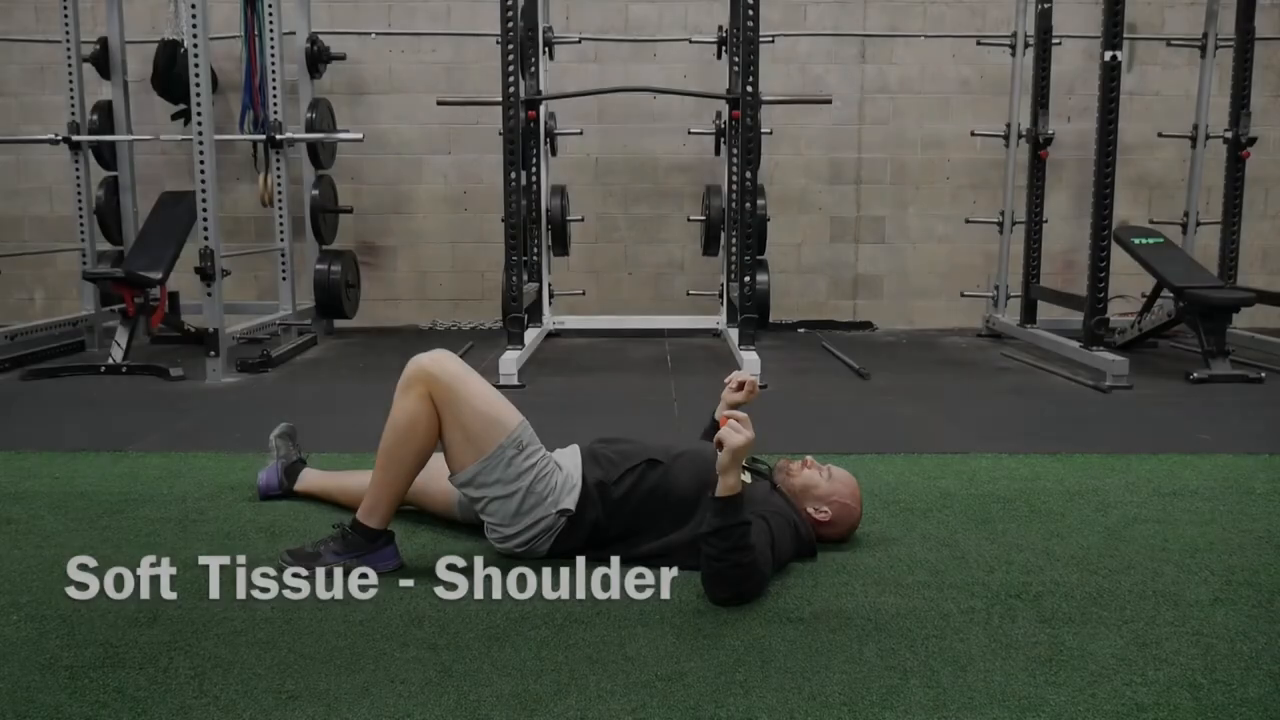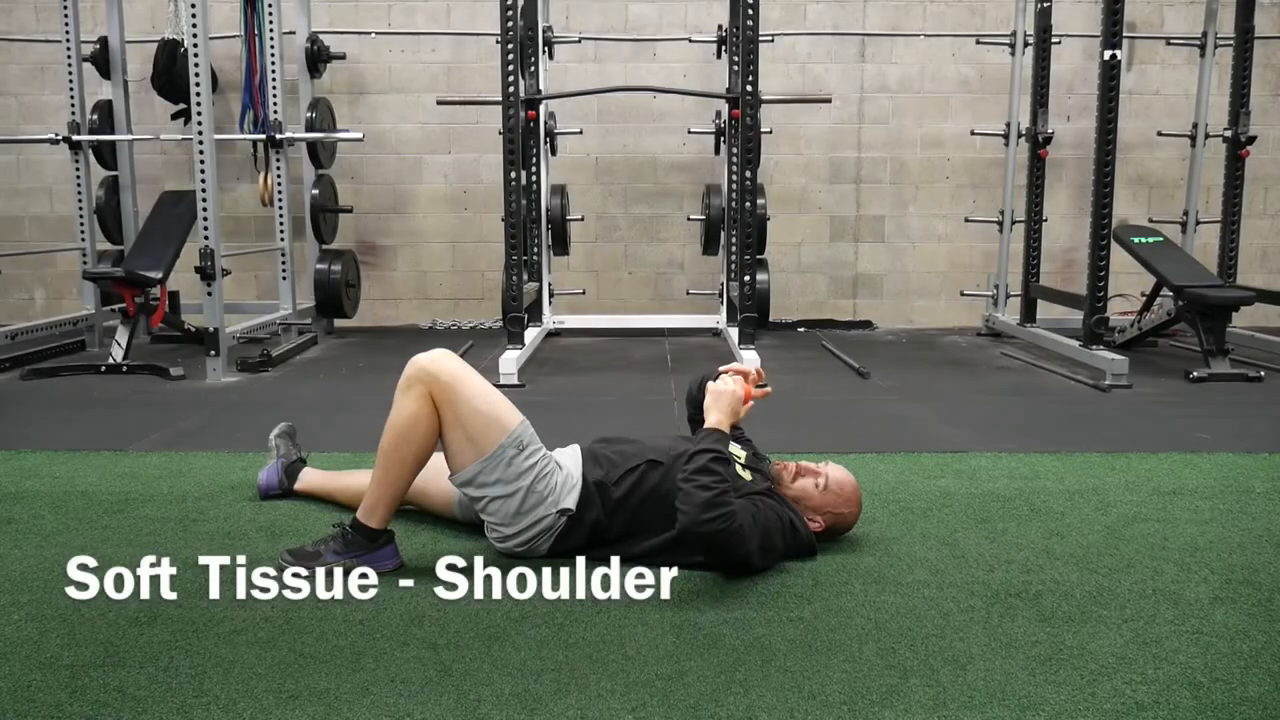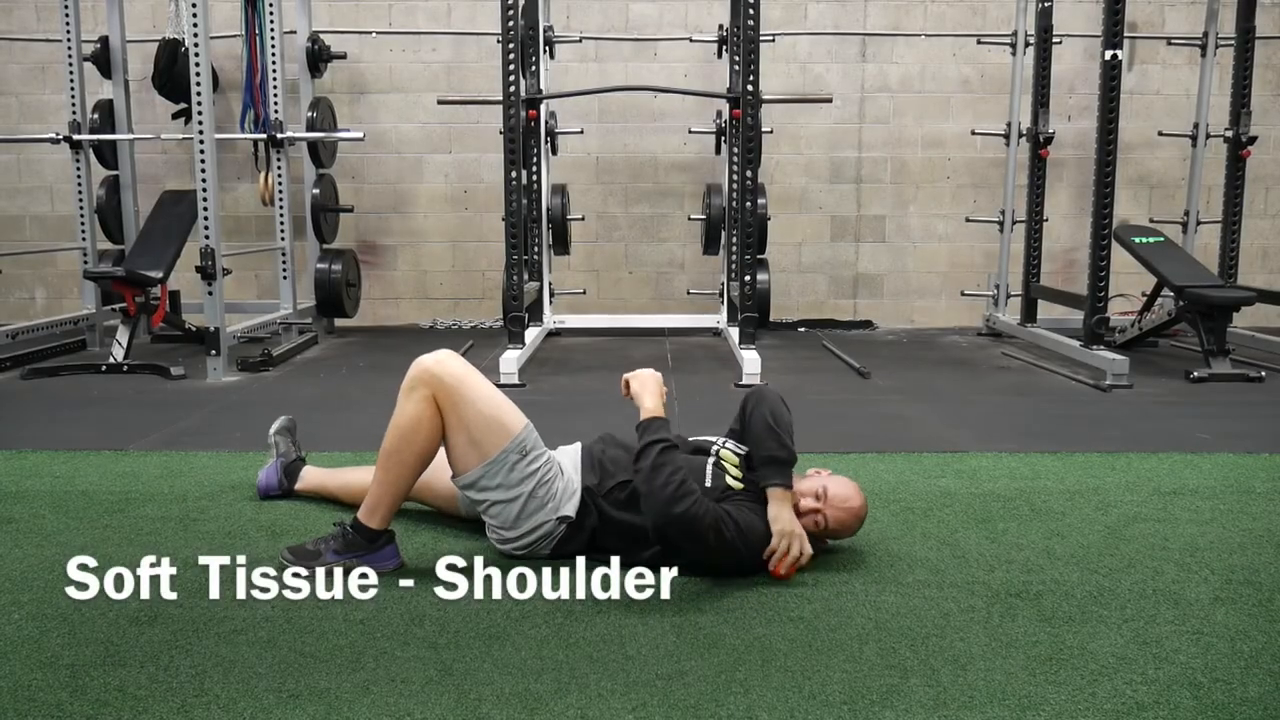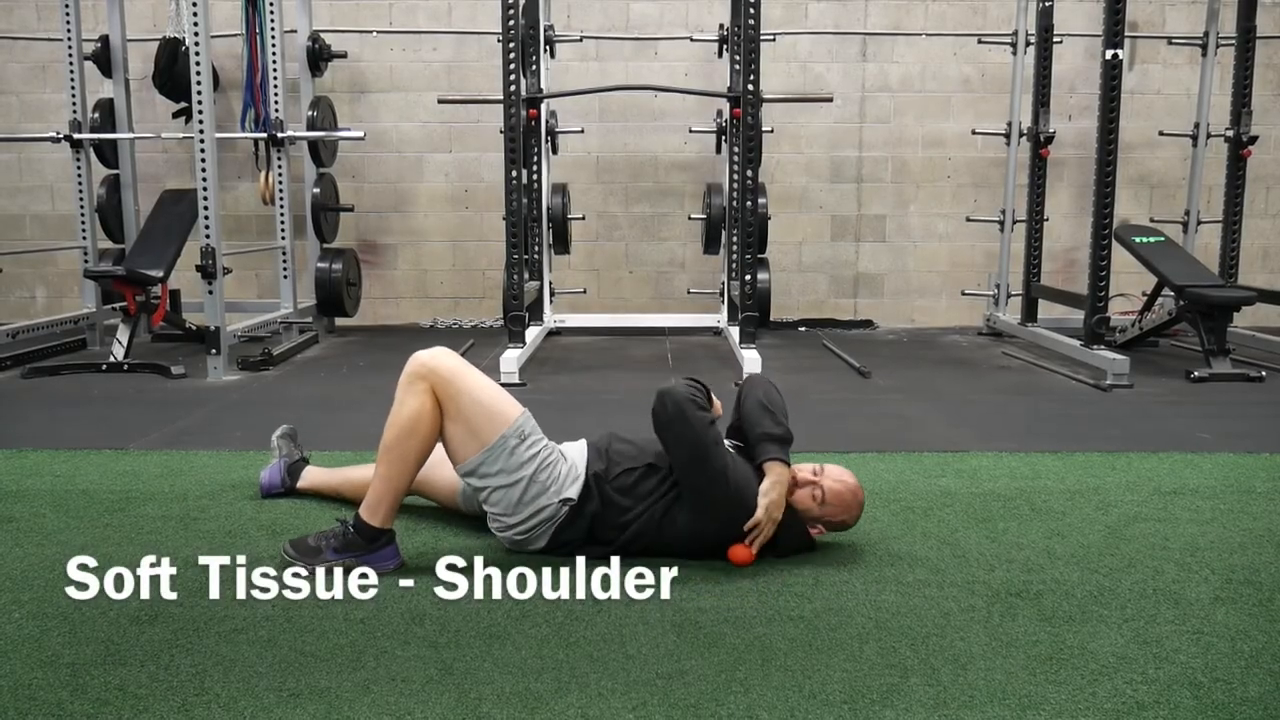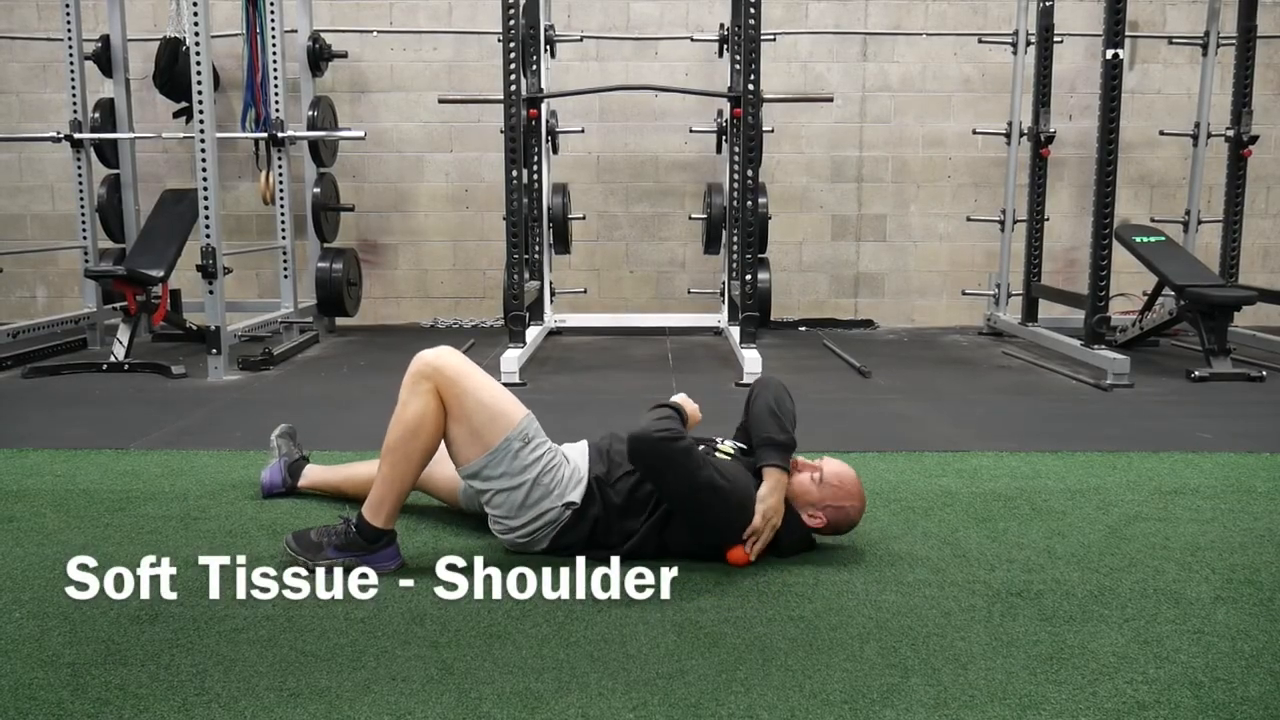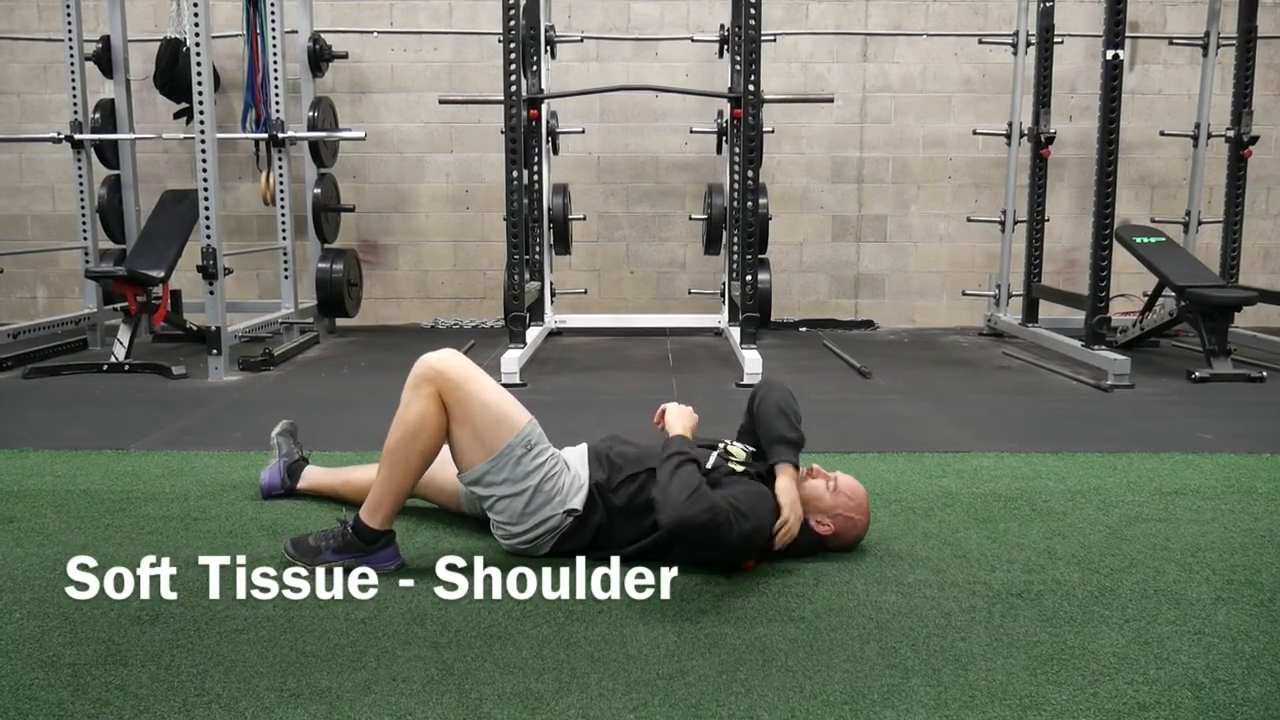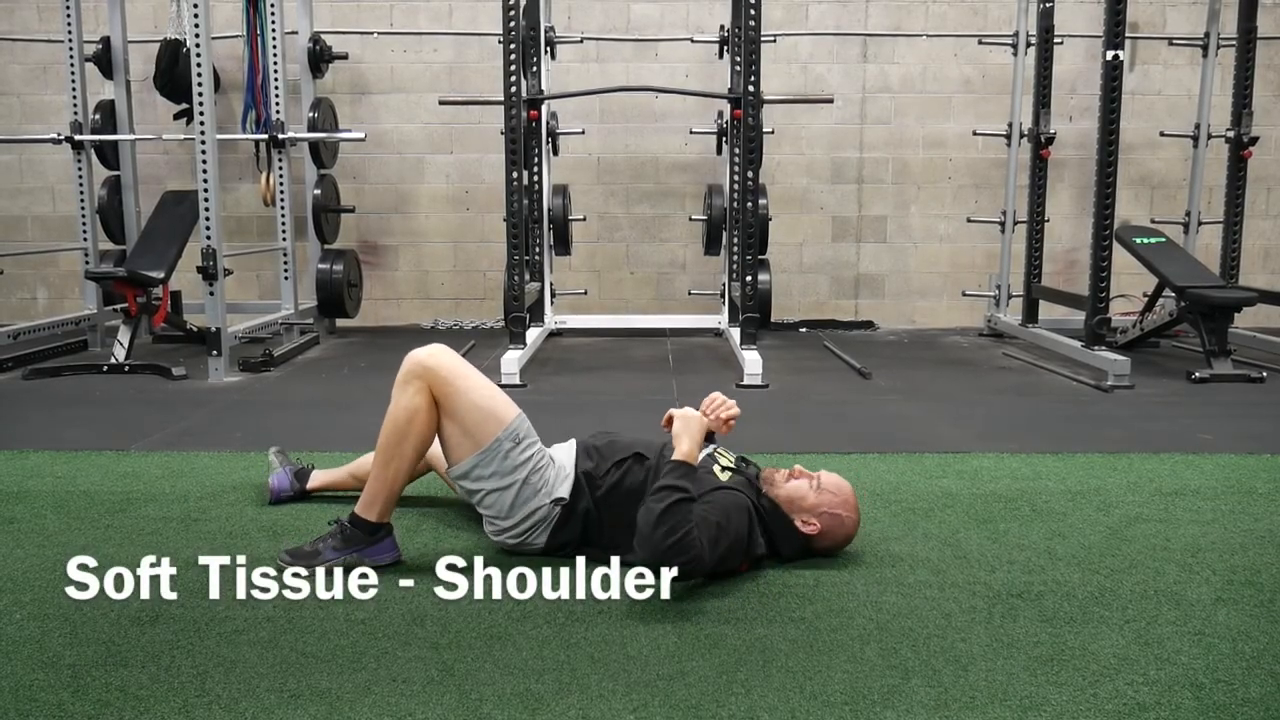
dt=0.7s
person 1, frame 1
left shoulder: (771, 519)
right shoulder: (765, 486)
left elbow: (729, 583)
left wrist: (730, 477)
right wrist: (723, 415)
left hip: (543, 508)
right hip: (560, 480)
left knee: (430, 370)
left ankle: (364, 540)
right ankle: (296, 476)
person 1, frame 2
left shoulder: (767, 522)
right shoulder: (758, 472)
left elbow: (702, 521)
right elbow: (700, 405)
left wrist: (720, 421)
right wrist: (723, 384)
left hip: (542, 511)
right hip: (561, 477)
left knee: (430, 370)
right knee: (406, 474)
left ankle: (365, 539)
right ankle: (297, 476)
person 1, frame 3
left shoulder: (747, 535)
right shoulder: (763, 478)
left elbow: (671, 513)
right elbow: (763, 402)
left wrist: (651, 409)
right wrist: (778, 492)
left hip: (542, 513)
right hip: (562, 474)
left knee: (435, 371)
right knee: (409, 470)
left ankle: (365, 539)
right ankle: (296, 474)
person 1, frame 4
left shoulder: (734, 501)
right shoulder: (761, 478)
left elbow: (672, 403)
right elbow: (758, 390)
left wrist: (703, 401)
right wrist: (778, 465)
left hip: (545, 502)
right hip: (561, 479)
left knee: (430, 368)
right knee: (414, 466)
left ankle: (368, 537)
right ankle: (301, 476)
person 1, frame 5
left shoulder: (732, 502)
right shoulder: (759, 477)
left elbow: (648, 443)
right elbow: (768, 390)
left wrist: (677, 409)
right wrist: (776, 473)
left hip: (546, 504)
right hip: (562, 478)
left knee: (434, 367)
right knee: (418, 461)
left ankle: (369, 537)
right ankle: (299, 473)
person 1, frame 6
left shoulder: (754, 514)
right shoulder: (764, 472)
left elbow: (685, 515)
right elbow: (771, 394)
left wrist: (680, 434)
right wrist: (788, 464)
left hip: (548, 509)
right hip: (566, 476)
left knee: (438, 371)
right knee: (414, 466)
left ankle: (368, 538)
right ankle: (298, 475)
person 1, frame 7
left shoulder: (737, 520)
right shoulder: (747, 482)
left elbow: (663, 555)
right elbow: (689, 438)
left wrist: (687, 449)
right wrist: (710, 418)
left hip: (538, 505)
right hip: (559, 471)
left knee: (426, 367)
right knee: (423, 436)
left ankle: (366, 532)
right ankle: (308, 481)
